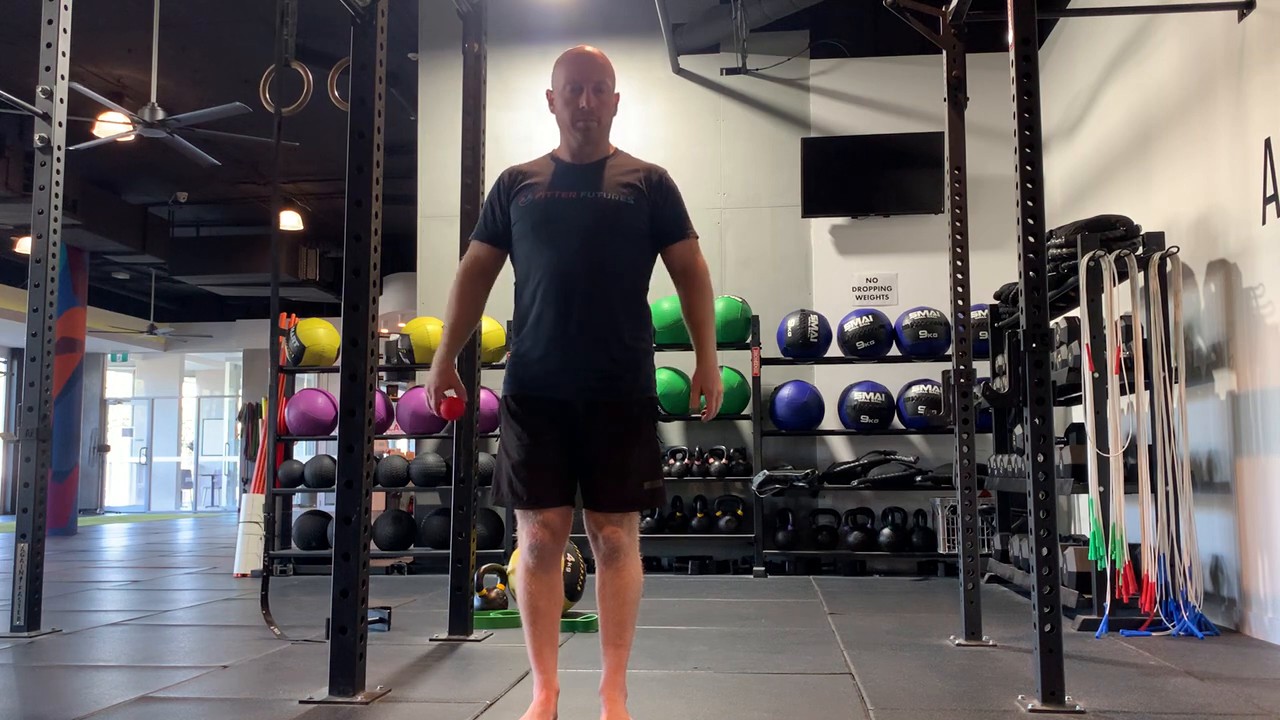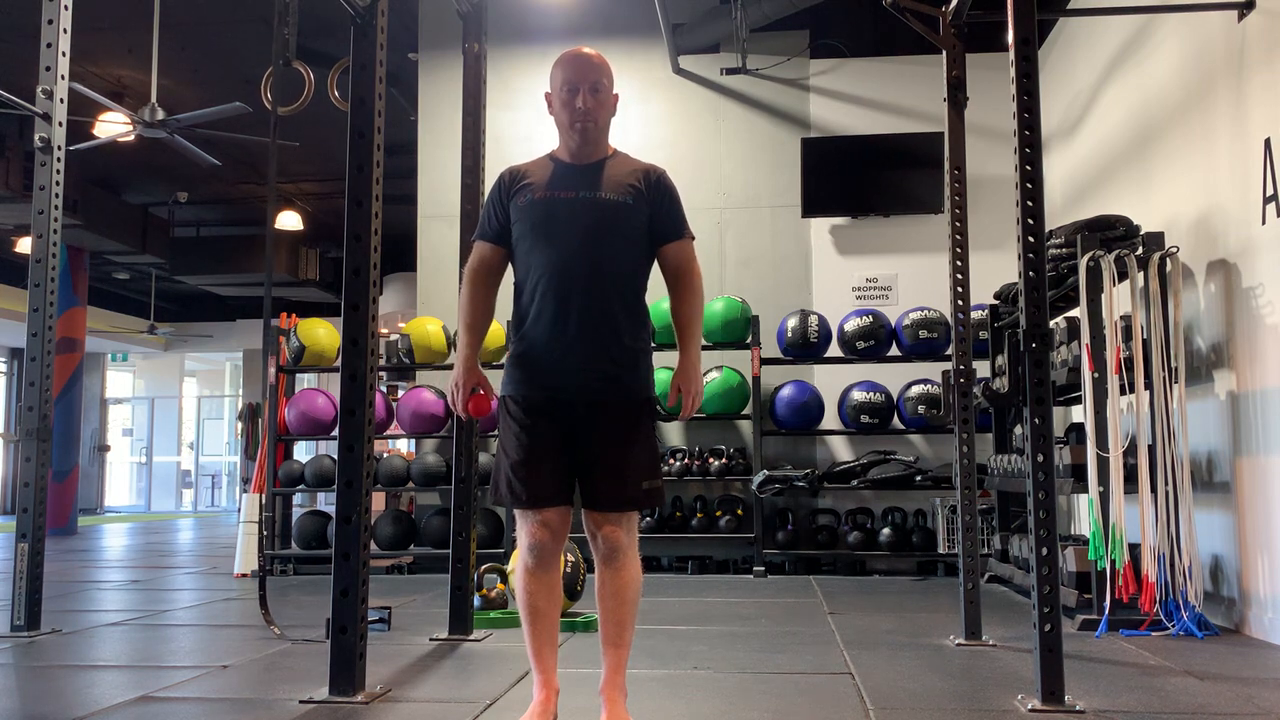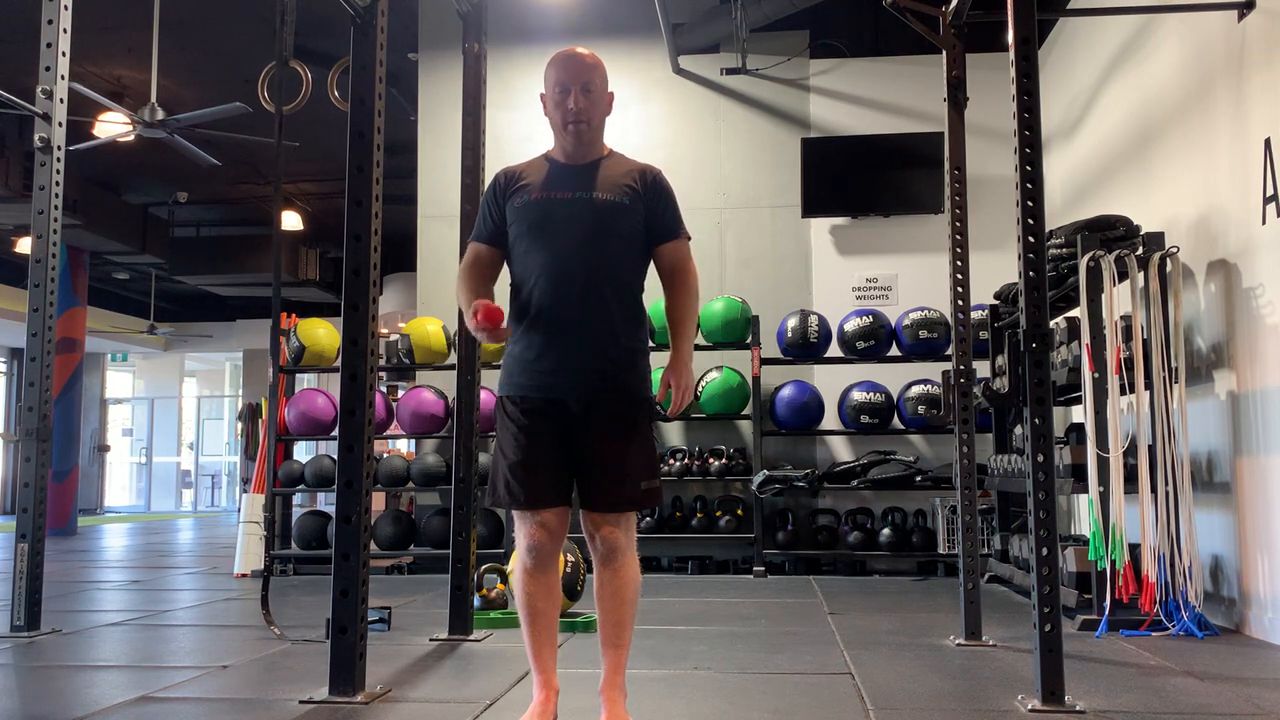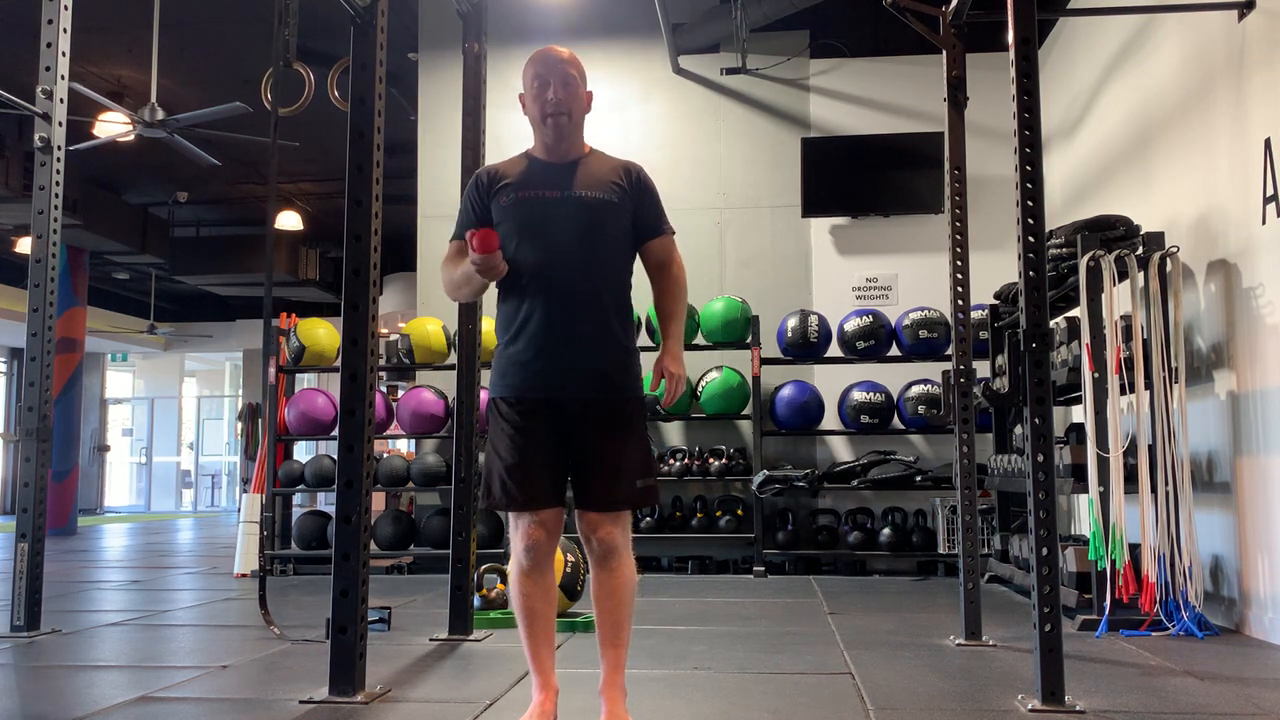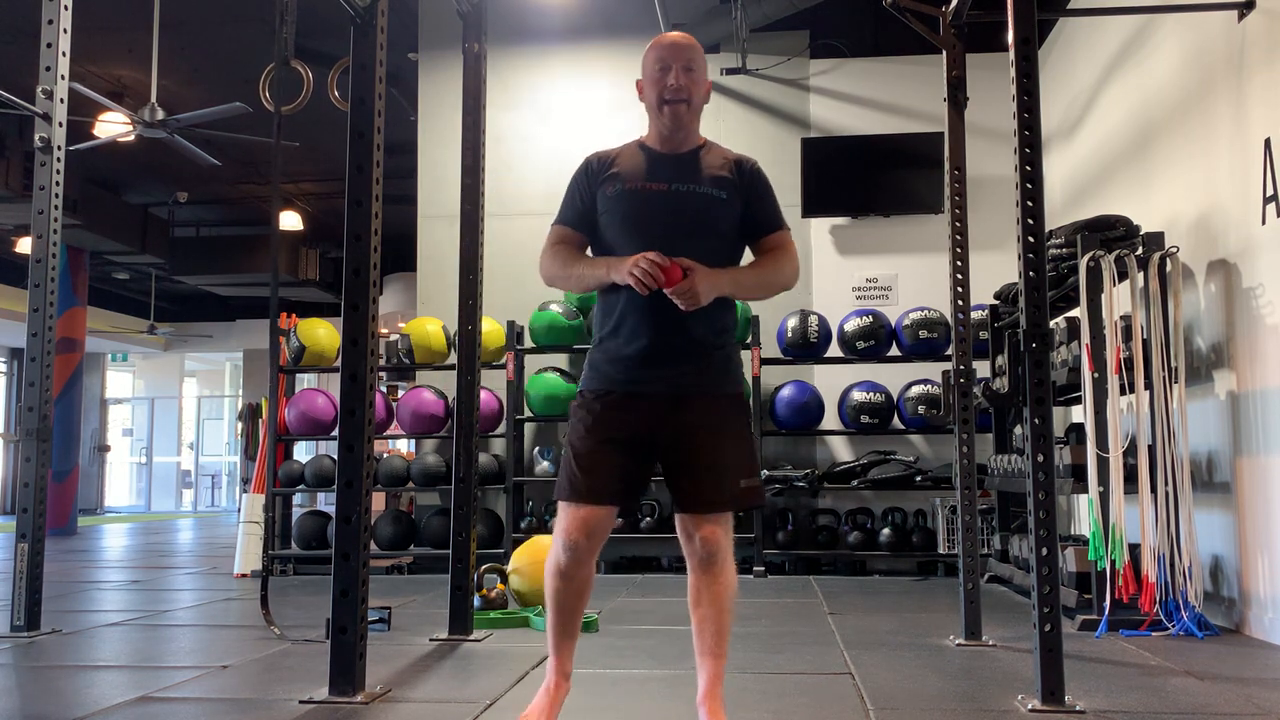
dt=1s
person 1, frame 1
left shoulder: (649, 182)
right shoulder: (517, 183)
left elbow: (690, 270)
right elbow: (475, 271)
left wrist: (707, 359)
right wrist: (445, 357)
left hip: (621, 390)
right hip: (535, 389)
left knee: (616, 537)
right knee: (539, 537)
person 1, frame 2
left shoulder: (647, 183)
right shoulder: (515, 184)
left elbow: (682, 271)
right elbow: (482, 270)
left wrist: (690, 356)
right wrist: (466, 354)
left hip: (620, 388)
right hip: (533, 387)
left knee: (614, 536)
right knee: (538, 537)
person 1, frame 3
left shoulder: (643, 182)
right shoulder: (510, 184)
left elbow: (679, 272)
right elbow: (475, 266)
left wrist: (682, 354)
right wrist: (474, 308)
left hip: (617, 389)
right hip: (530, 387)
left knee: (613, 536)
right knee: (536, 538)
person 1, frame 4
left shoulder: (626, 178)
right shoulder: (492, 183)
left elbow: (666, 265)
right elbow: (453, 281)
left wrist: (672, 344)
right wrist: (476, 270)
left hip: (610, 386)
right hip: (523, 388)
left knee: (609, 536)
right knee: (531, 538)
person 1, frame 5
left shoulder: (739, 173)
right shoulder: (601, 170)
left elbow: (784, 267)
right elbow: (553, 262)
left wrist: (718, 280)
right wrist: (617, 267)
left hip: (707, 387)
right hip: (612, 383)
left knee: (709, 540)
right knee: (576, 533)
